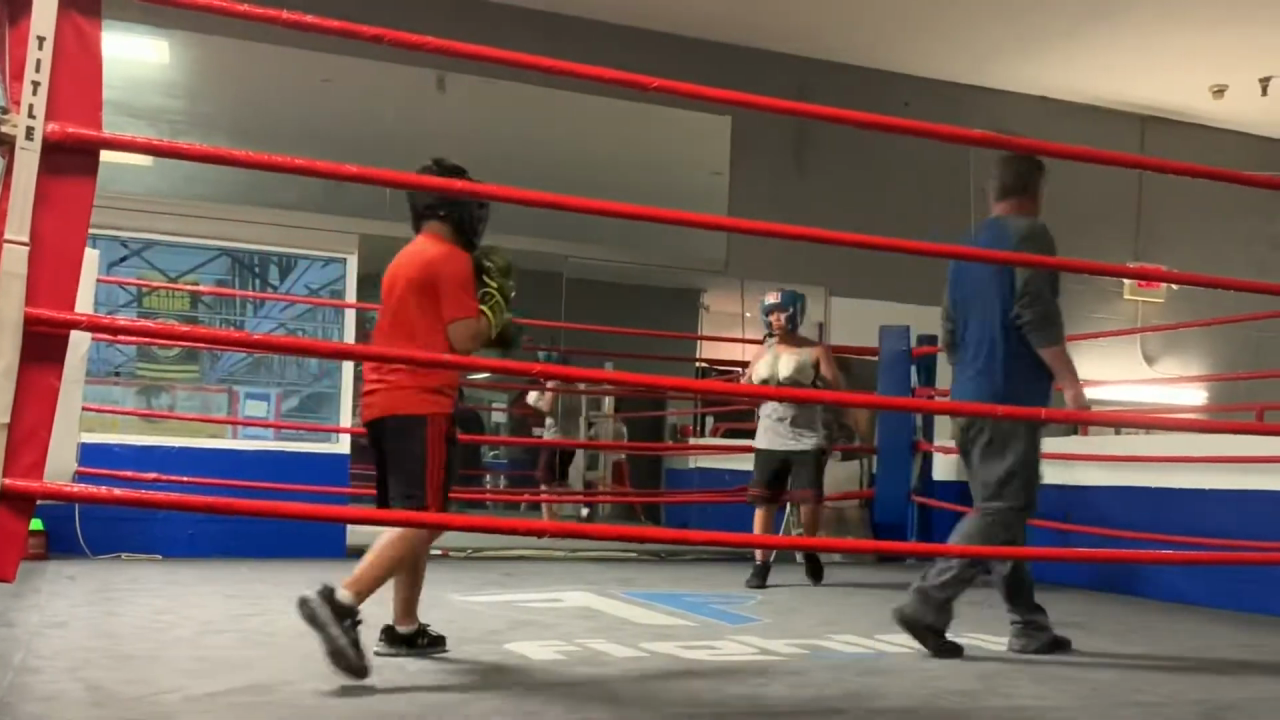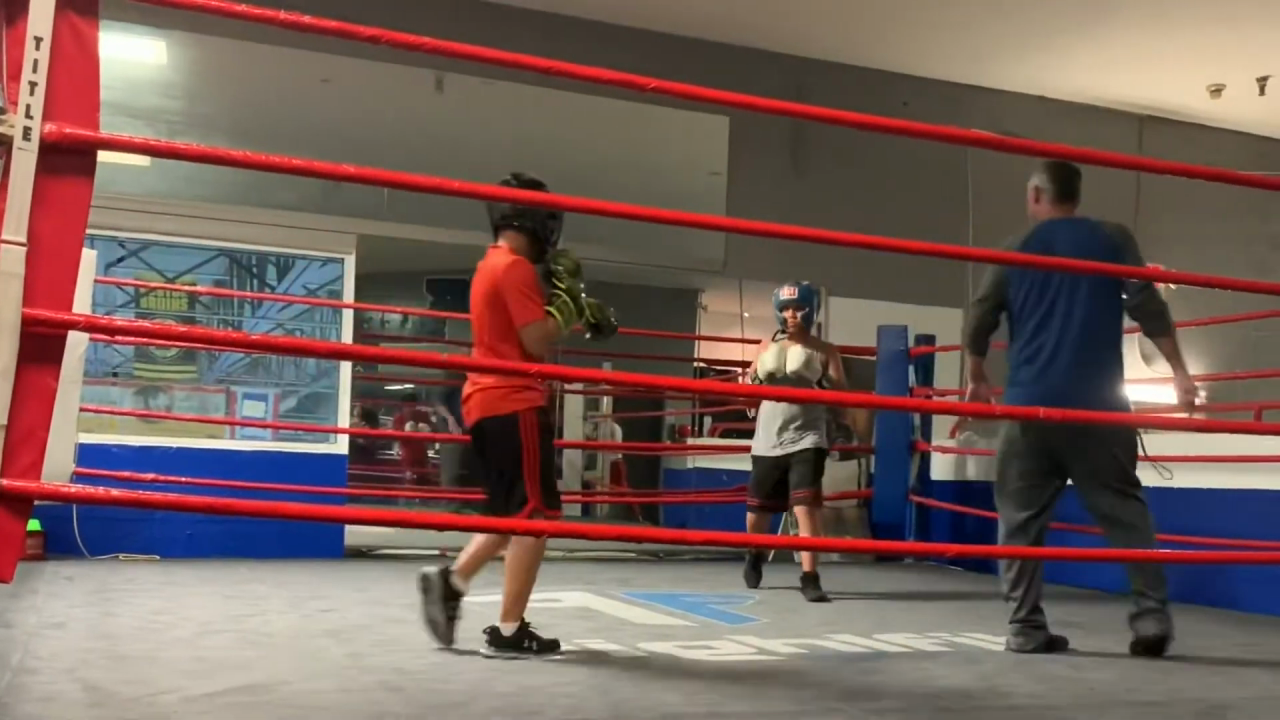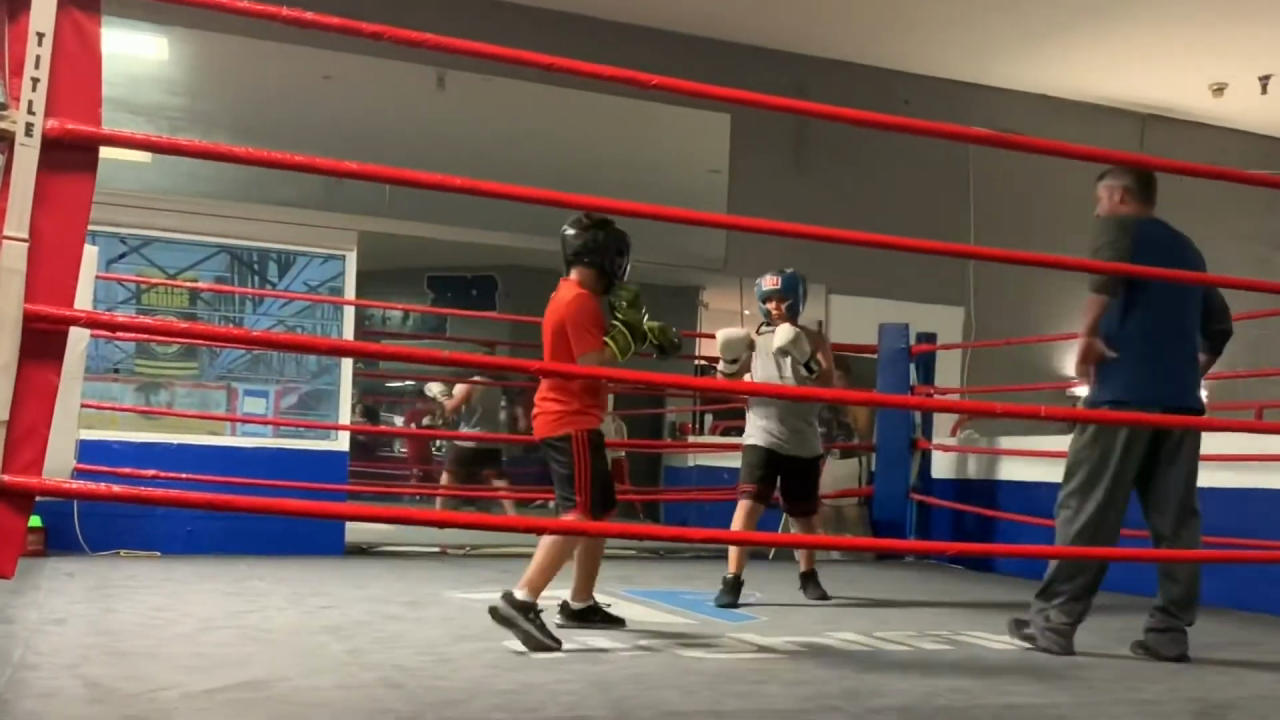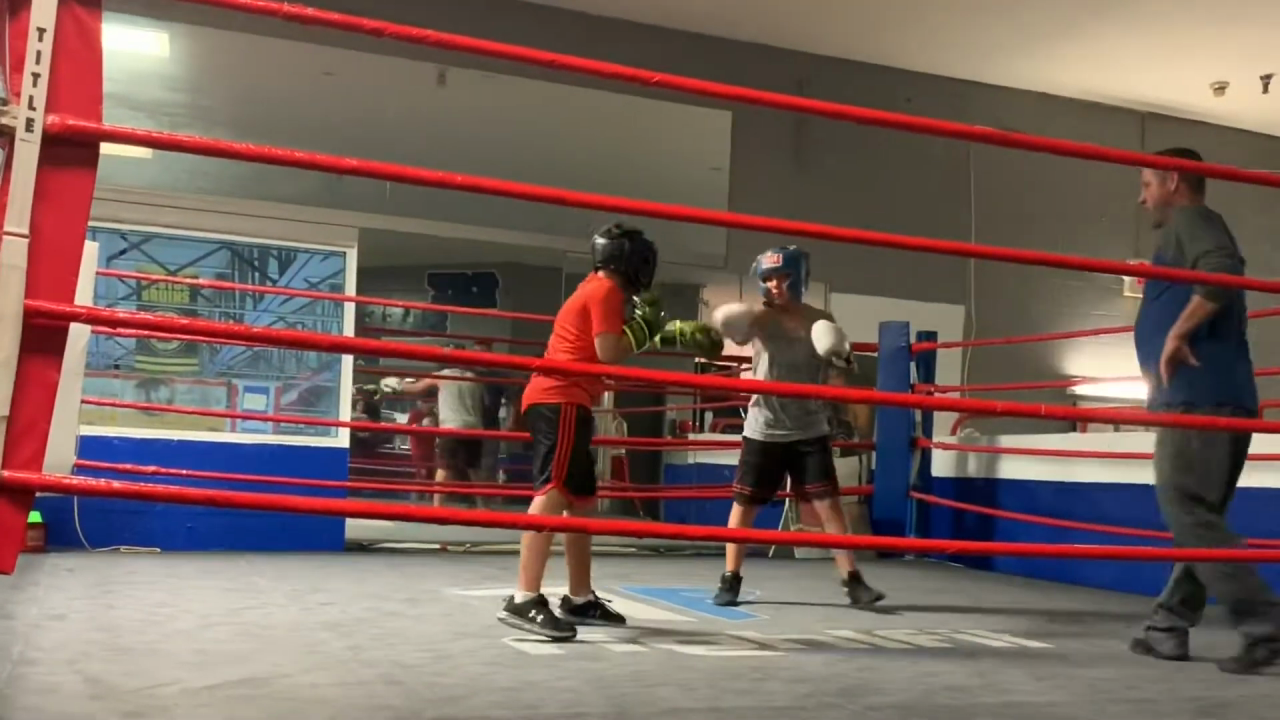
dt=0.4s
person 1, frame 1
left shoulder: (969, 248)
right shoulder: (1030, 235)
left elbow: (950, 331)
right elbow: (1037, 316)
right wrist: (1070, 382)
left hip: (970, 397)
right hip: (1013, 398)
left knee: (998, 510)
right knee: (1002, 512)
left ankle: (1028, 625)
right ankle: (926, 603)
person 1, frame 2
left shoulder: (1019, 249)
right shoulder: (1113, 239)
left elbow: (980, 319)
right elbow: (1148, 307)
left wrist: (976, 376)
right wrist: (1180, 371)
left hip: (1030, 403)
right hip: (1097, 402)
left knee: (1021, 516)
right knee: (1125, 509)
left ankle: (1025, 626)
right ankle: (1151, 613)
person 1, frame 3
left shoulder: (1118, 226)
right shoulder: (1187, 248)
left elbow: (1109, 271)
right elbow: (1220, 324)
left wrist: (1088, 334)
left hip: (1125, 390)
right hip: (1181, 397)
left knee: (1086, 506)
right knee: (1176, 515)
left ankle: (1054, 617)
right ankle: (1169, 629)
person 1, frame 4
left shoulder: (1188, 221)
right shoulder: (1197, 228)
left elbow: (1222, 275)
right elbow: (1231, 309)
left wrist: (1174, 334)
left hip: (1197, 395)
right hip: (1224, 395)
left knee: (1189, 510)
right knee: (1195, 515)
right ankle: (1169, 627)
person 2, frame 1
left shoulder: (404, 257)
right shoulder: (452, 259)
right elbow: (464, 339)
left wrist: (488, 322)
right wrist: (496, 293)
left hip: (382, 400)
right hip: (417, 403)
left knee: (411, 513)
right knee: (420, 518)
left ankle: (404, 627)
right ankle: (337, 602)
person 2, frame 2
left shoulder: (493, 266)
right shoulder: (514, 268)
right elbow: (537, 342)
left wrist: (579, 308)
right wrist: (568, 295)
left hip: (485, 403)
right hip: (514, 404)
left knee: (511, 513)
right knee: (535, 514)
left ankle: (449, 579)
right ankle: (509, 629)
person 2, frame 3
left shoulder: (569, 296)
right shoulder: (580, 300)
right elbow: (596, 366)
left wrist: (646, 331)
right wrist: (630, 326)
left hip: (561, 419)
right hip: (572, 424)
left knee: (596, 511)
right knee: (580, 515)
left ankle: (579, 604)
right ankle: (520, 600)
person 2, frame 4
left shoulder: (597, 292)
right shoulder: (605, 291)
left elbow: (624, 351)
right elbow: (611, 354)
left wrist: (688, 333)
right wrist: (644, 322)
left hip: (563, 402)
right hip: (559, 400)
left knee: (581, 500)
right knee: (554, 493)
left ankle: (581, 600)
right ankle: (523, 599)
person 3, frame 1
left shoulder: (815, 350)
right shoulder: (762, 351)
left elbow: (837, 389)
left wrist: (811, 379)
right wrist: (755, 380)
left hip: (808, 437)
right hip: (770, 438)
left knee: (810, 502)
right knee: (764, 502)
left ankle: (811, 554)
right ankle: (761, 565)
person 3, frame 2
left shoulder: (825, 352)
right shoulder: (769, 348)
left elbow: (839, 393)
left wrist: (818, 377)
right wrist: (760, 375)
left hip: (808, 441)
right hip: (768, 442)
left knee: (806, 507)
right knee: (756, 513)
left ankle: (810, 577)
right ankle: (756, 553)
person 3, frame 3
left shoulder: (814, 340)
right shoulder: (754, 340)
left elbow: (827, 385)
right elbow: (730, 380)
left wrist: (805, 360)
right wrist: (729, 360)
left hip: (804, 442)
right hip: (763, 436)
left knee: (805, 515)
right knee: (749, 502)
left ankle: (808, 575)
right ankle: (732, 580)
person 3, frame 4
left shoulder: (820, 322)
right shoulder: (761, 317)
left elbow: (840, 370)
right elbow: (740, 334)
left wrist: (842, 357)
right wrist: (730, 327)
left hip: (810, 429)
right hip: (765, 429)
left knee: (828, 503)
right knee: (744, 502)
left ankle: (853, 582)
right ankle: (730, 579)
